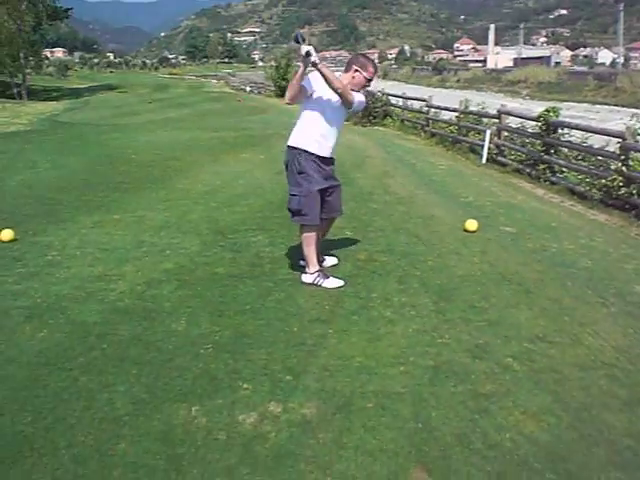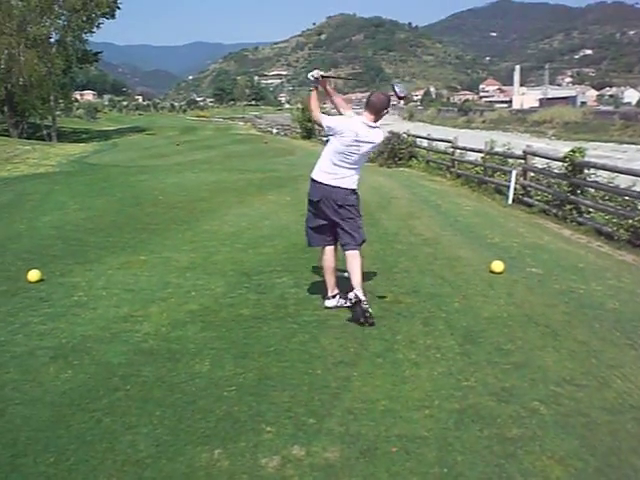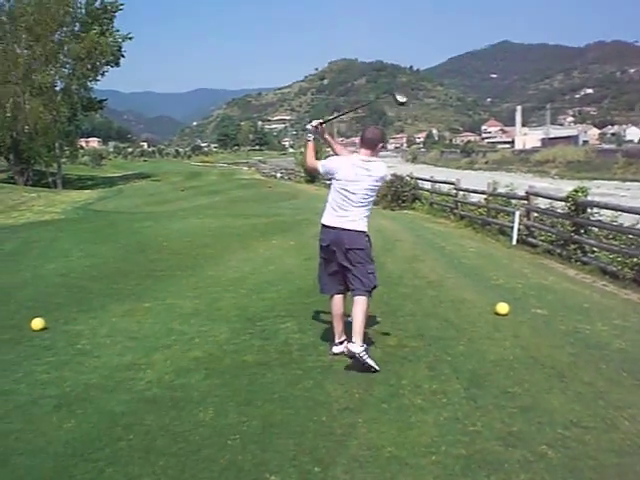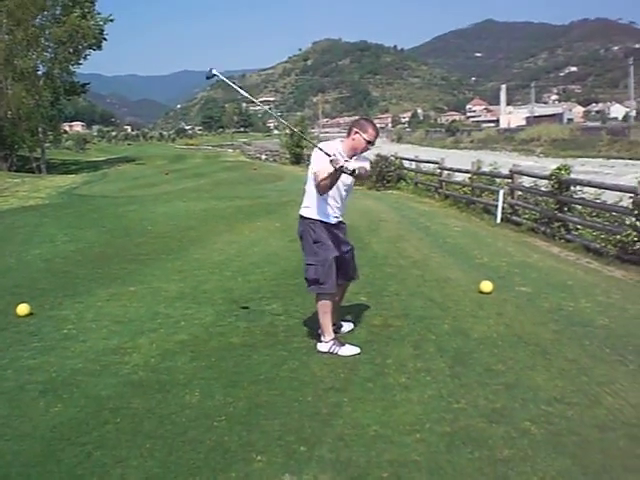
dt=0.7s
person 1, frame 1
left shoulder: (358, 99)
right shoulder: (315, 79)
left elbow: (342, 91)
right elbow: (290, 99)
left wrist: (319, 66)
right wrist: (304, 67)
left hip: (325, 159)
right hip: (302, 155)
left knee: (330, 212)
right knee: (310, 214)
left ankle: (312, 254)
right ankle: (312, 270)
person 1, frame 2
left shoulder: (345, 125)
right shoulder: (378, 136)
left elbow: (315, 115)
left wrist: (316, 87)
right wrist: (327, 88)
left hip: (319, 187)
right hip: (345, 193)
left knee: (327, 242)
right knee: (351, 244)
left ankle: (333, 295)
right ankle: (357, 293)
person 1, frame 3
left shoulder: (339, 164)
right shoulder: (381, 171)
left elbow: (310, 164)
left wrist: (312, 136)
right wrist: (327, 136)
left hip: (329, 232)
right hip: (355, 235)
left knee: (336, 289)
right knee: (361, 289)
left ankle: (340, 340)
right ankle: (357, 344)
person 1, frame 4
left shoulder: (361, 161)
right shoulder: (323, 150)
left elbow: (363, 174)
right elbow: (321, 187)
left wrist: (353, 170)
right wrist: (336, 170)
left hip: (335, 223)
right hip: (314, 222)
left knee: (345, 276)
right knee: (325, 281)
left ankle: (331, 323)
right ankle: (327, 339)
